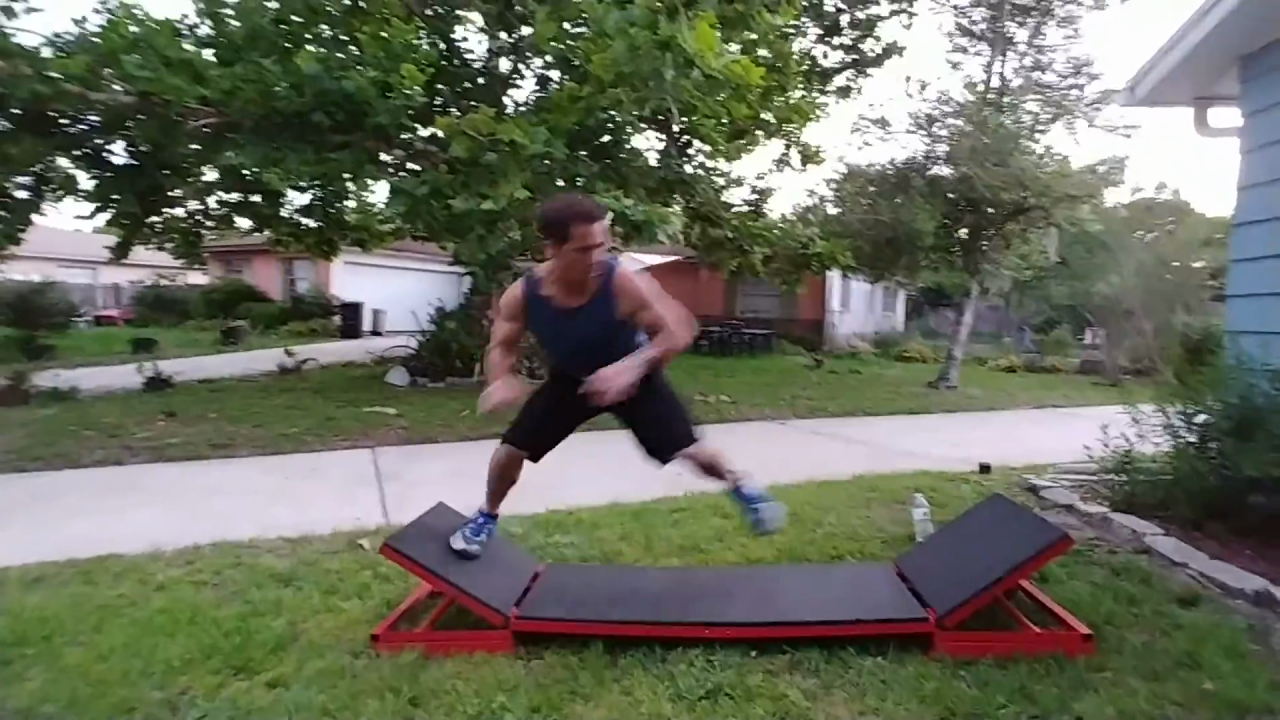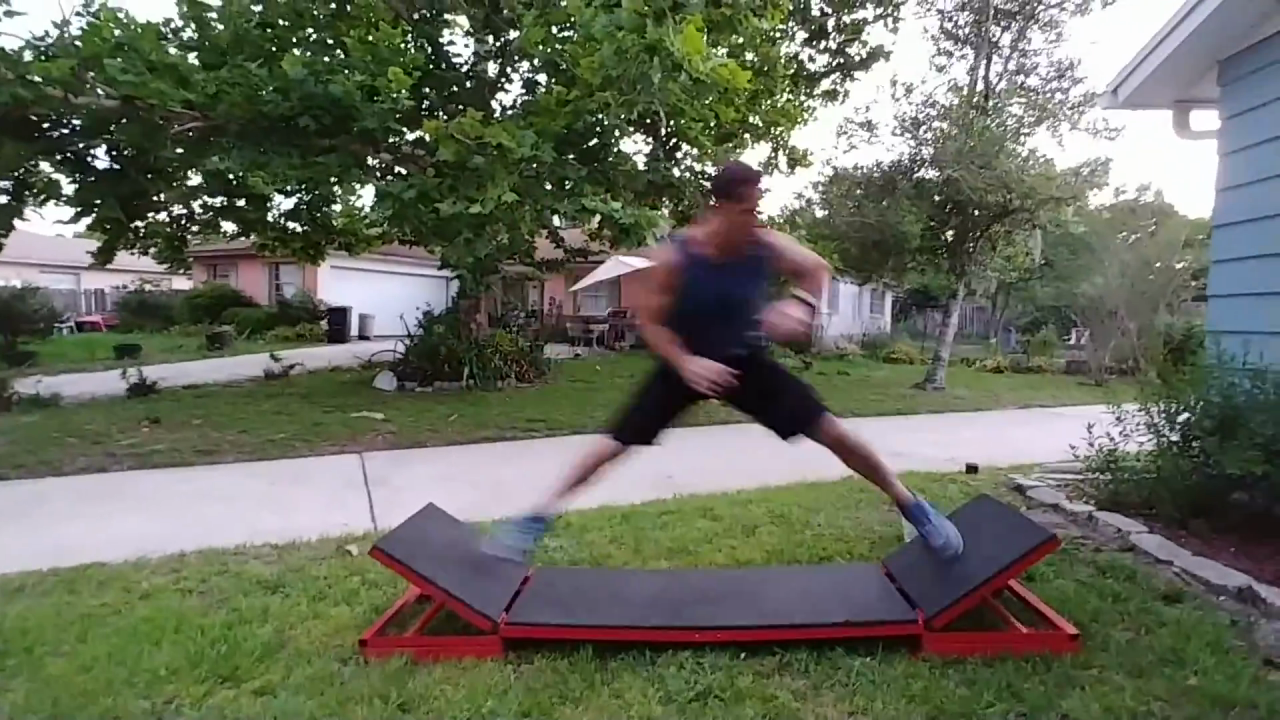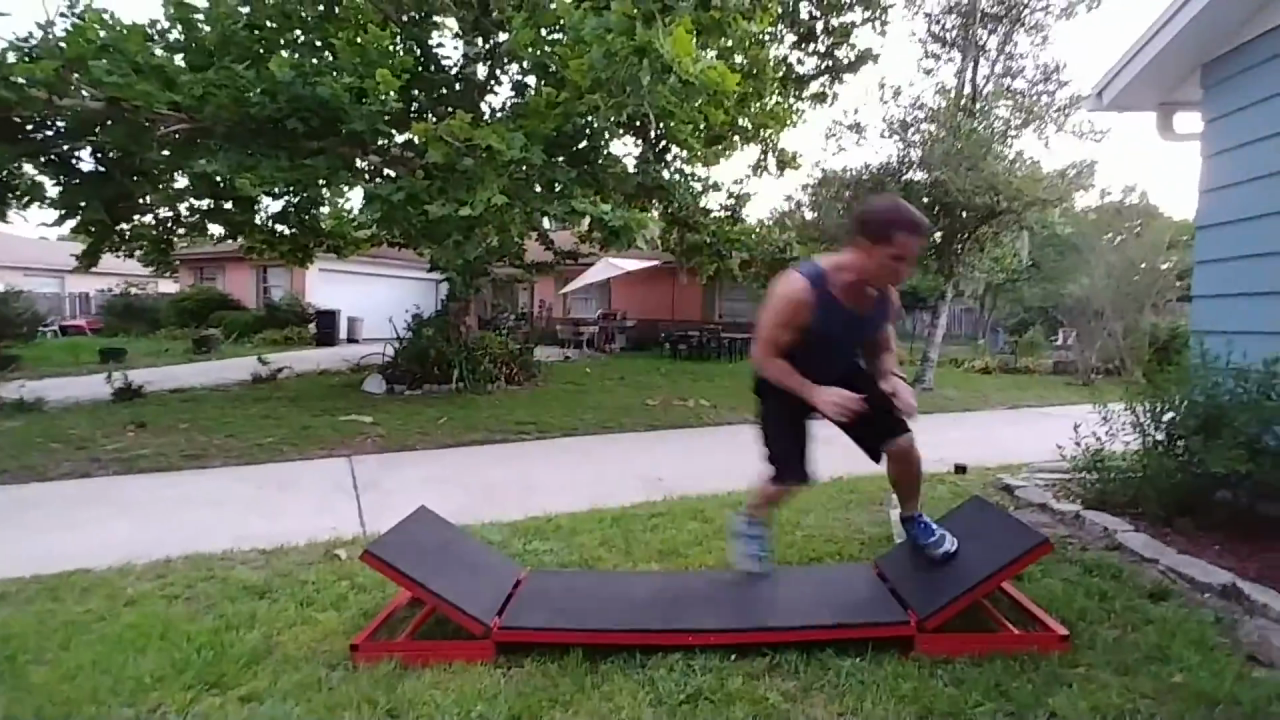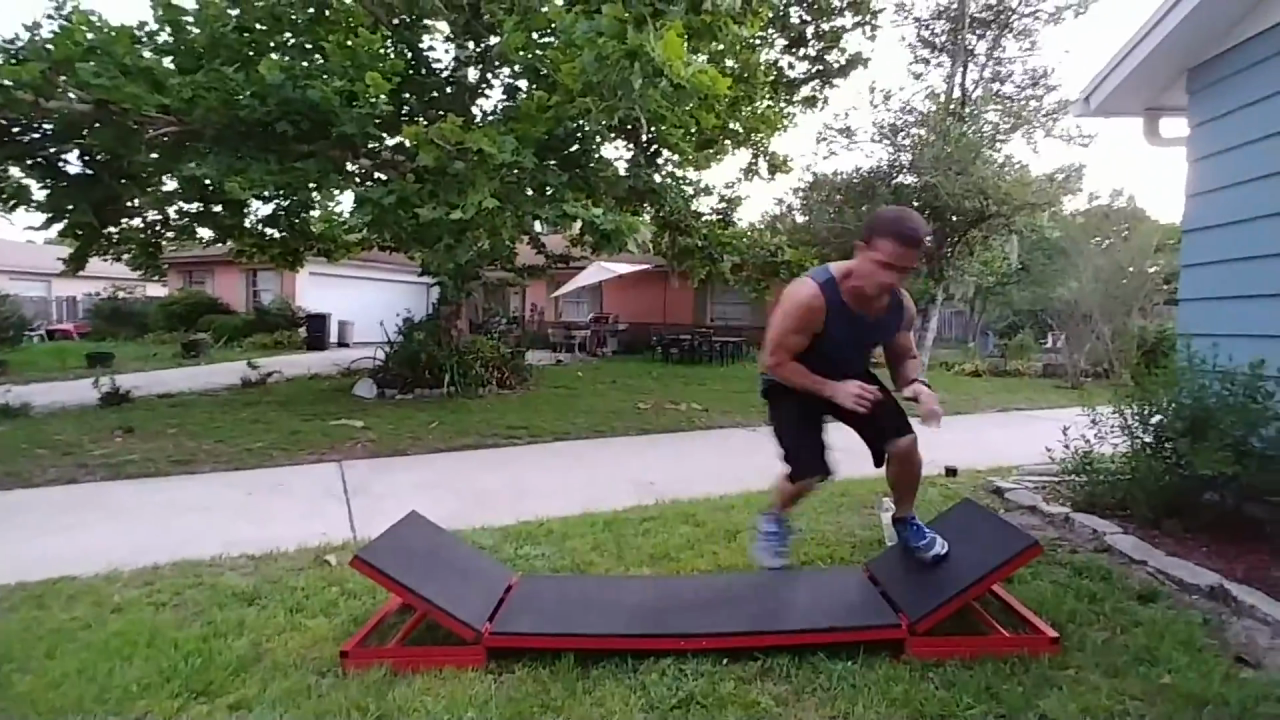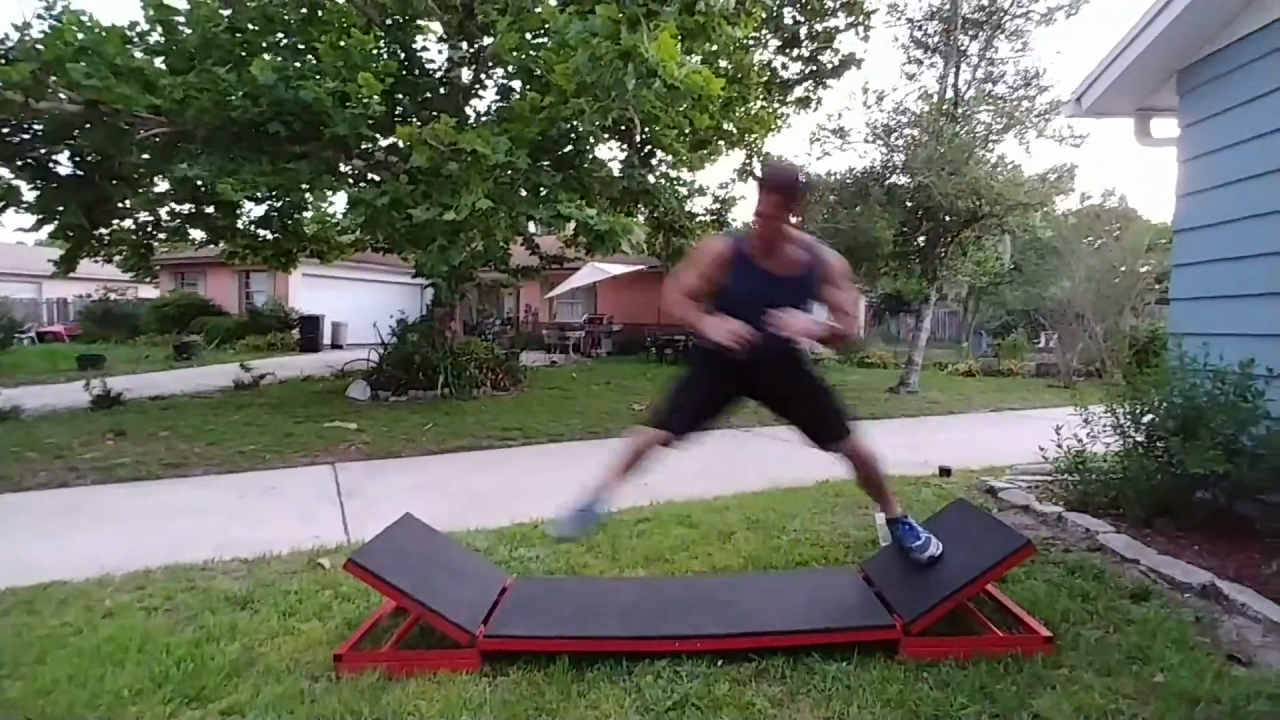
dt=0.2s
person 1, frame 1
left shoulder: (622, 281)
right shoulder: (521, 295)
left elbow: (680, 329)
right elbow: (500, 348)
left wrist: (634, 364)
right wrist: (500, 381)
left hip: (631, 375)
right hip: (570, 381)
left knee: (690, 449)
right knee: (511, 450)
left ankle: (737, 486)
right ankle: (486, 516)
person 1, frame 2
left shoulder: (767, 246)
right shoulder: (673, 257)
left elbow: (818, 270)
right elbow: (649, 325)
left wrist: (802, 305)
right wrist: (686, 362)
left hip: (746, 360)
right hip: (686, 365)
left knee: (829, 428)
right knee: (617, 441)
left ankle: (908, 504)
right ankle: (540, 516)
person 1, frame 3
left shoulder: (884, 296)
right shoulder: (799, 288)
left elbow: (878, 347)
right elbow: (763, 357)
left wrist: (893, 378)
right wrist: (814, 393)
left hip: (842, 375)
right hip: (787, 385)
left knee: (901, 444)
right knee: (789, 478)
left ankle: (912, 519)
right ankle: (753, 518)
person 1, frame 4
left shoulder: (901, 305)
right shoulder: (810, 295)
left elbow: (903, 356)
right elbow: (774, 361)
left wrist: (916, 384)
right wrist: (832, 390)
left hip: (849, 377)
right hip: (793, 385)
left knee: (904, 444)
right knee: (807, 473)
left ankle: (904, 521)
right ankle: (773, 518)
person 1, frame 5
left shoulder: (825, 263)
right shoulder: (723, 250)
left elbow: (849, 327)
right elbow: (674, 297)
left wrist: (816, 327)
right wrist: (708, 322)
left hip: (782, 360)
right hip: (721, 358)
left knee: (849, 443)
right knee: (659, 430)
left ankle: (896, 518)
right ankle: (596, 501)
